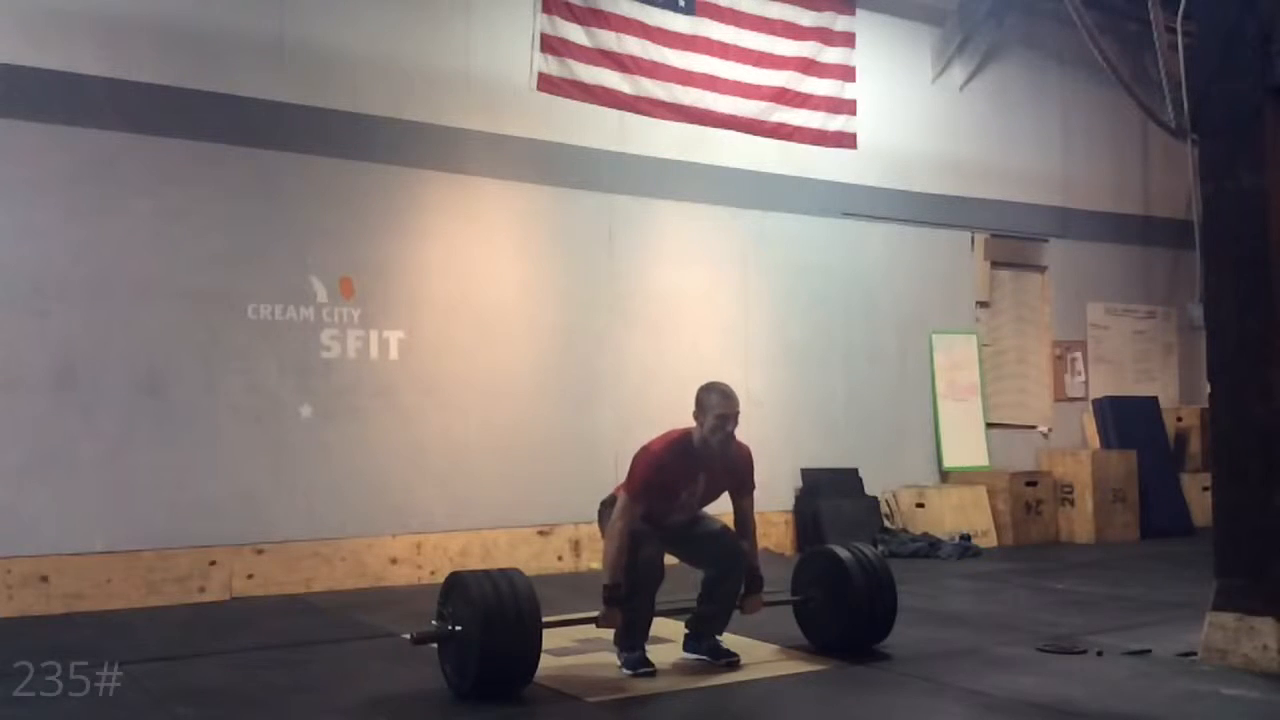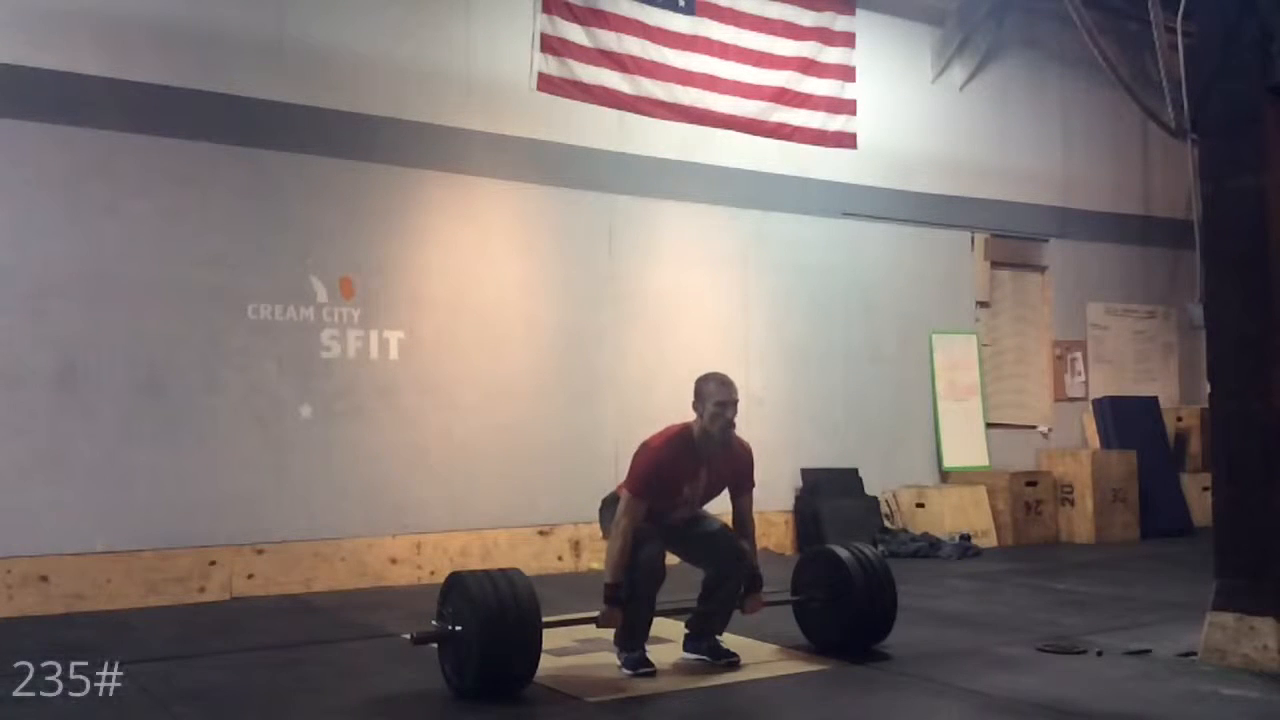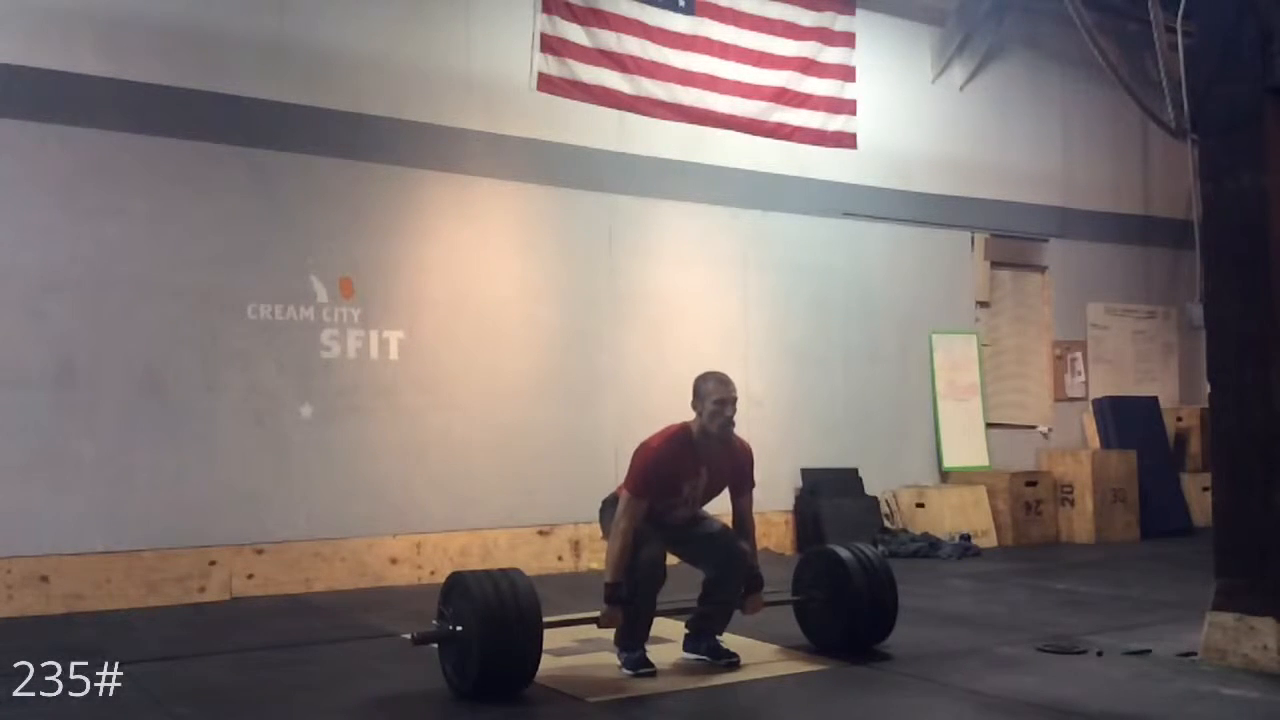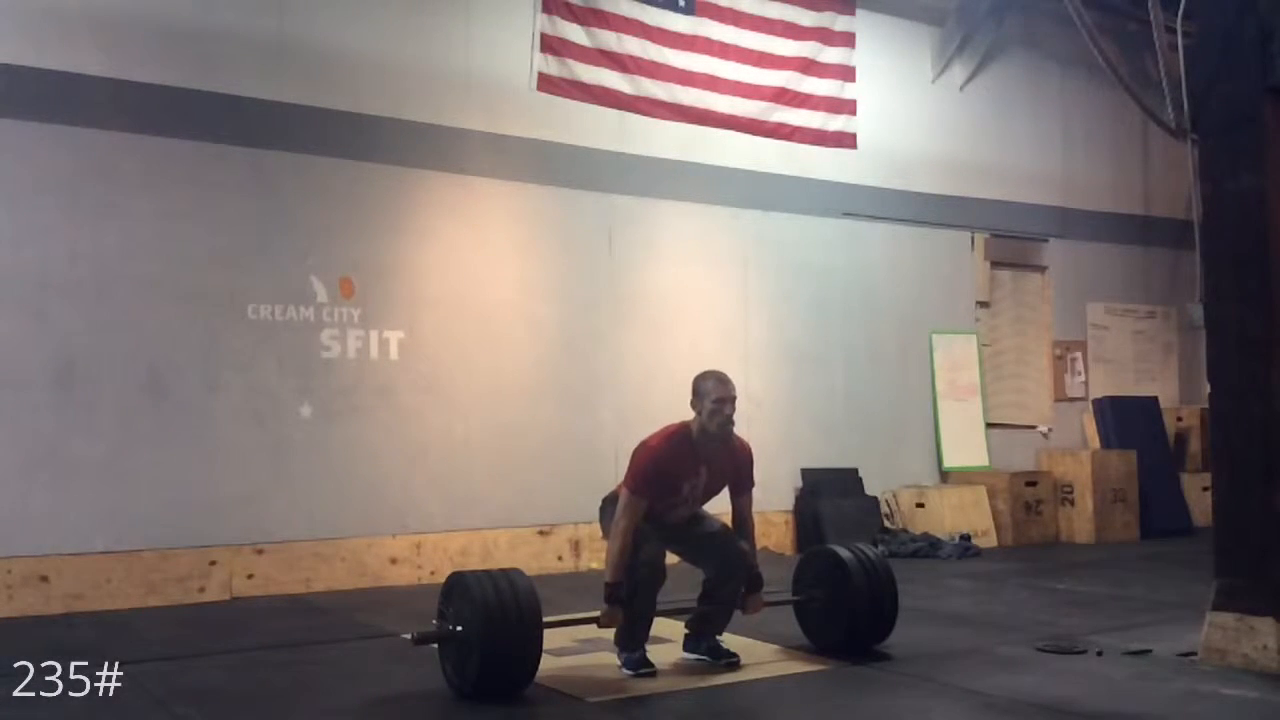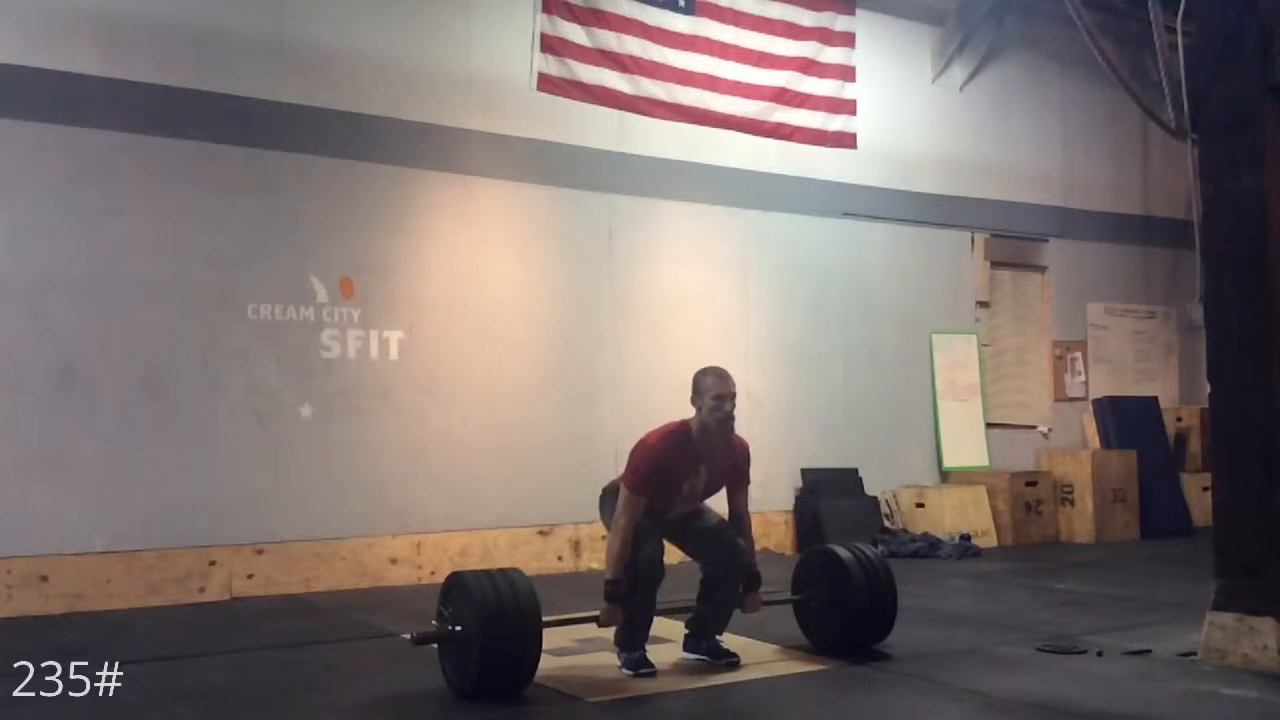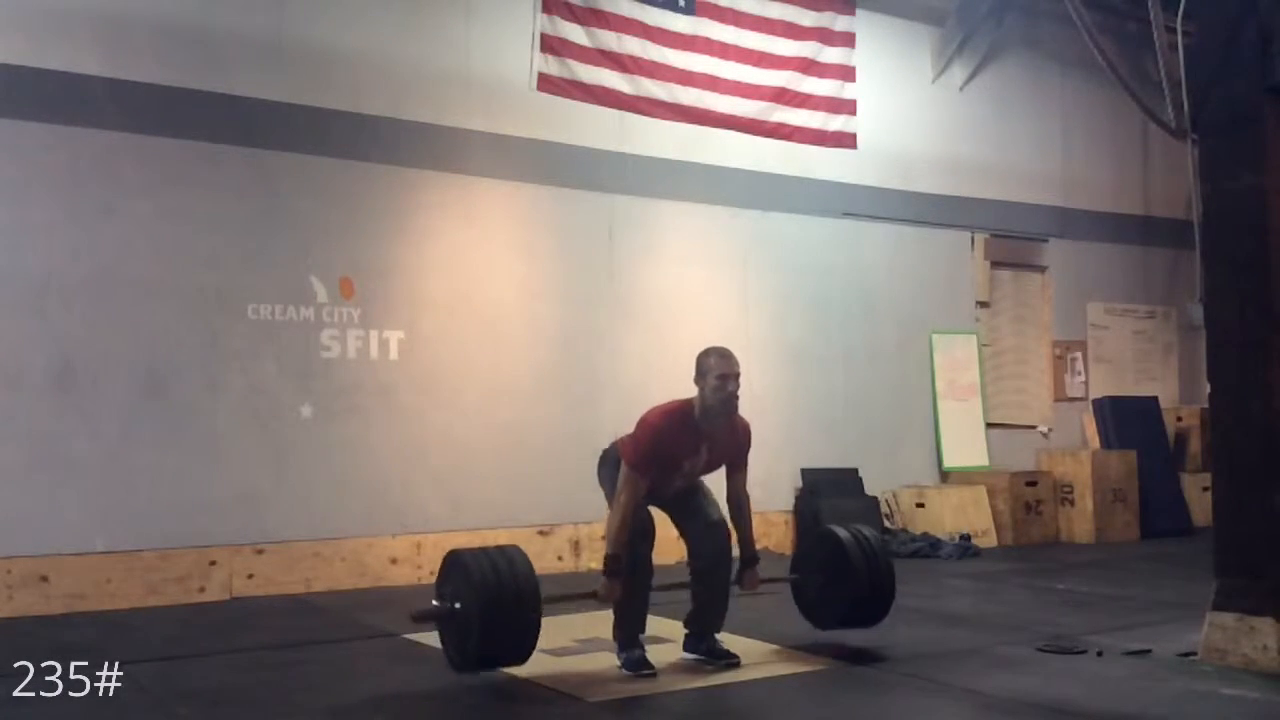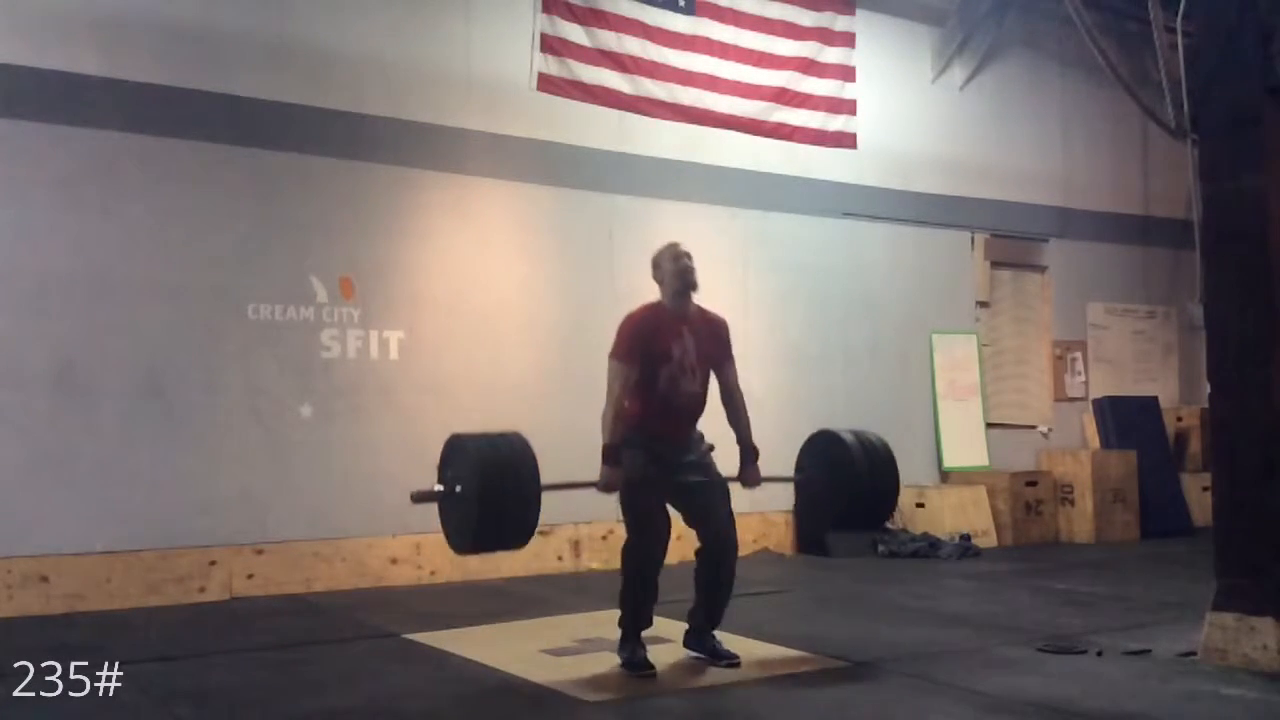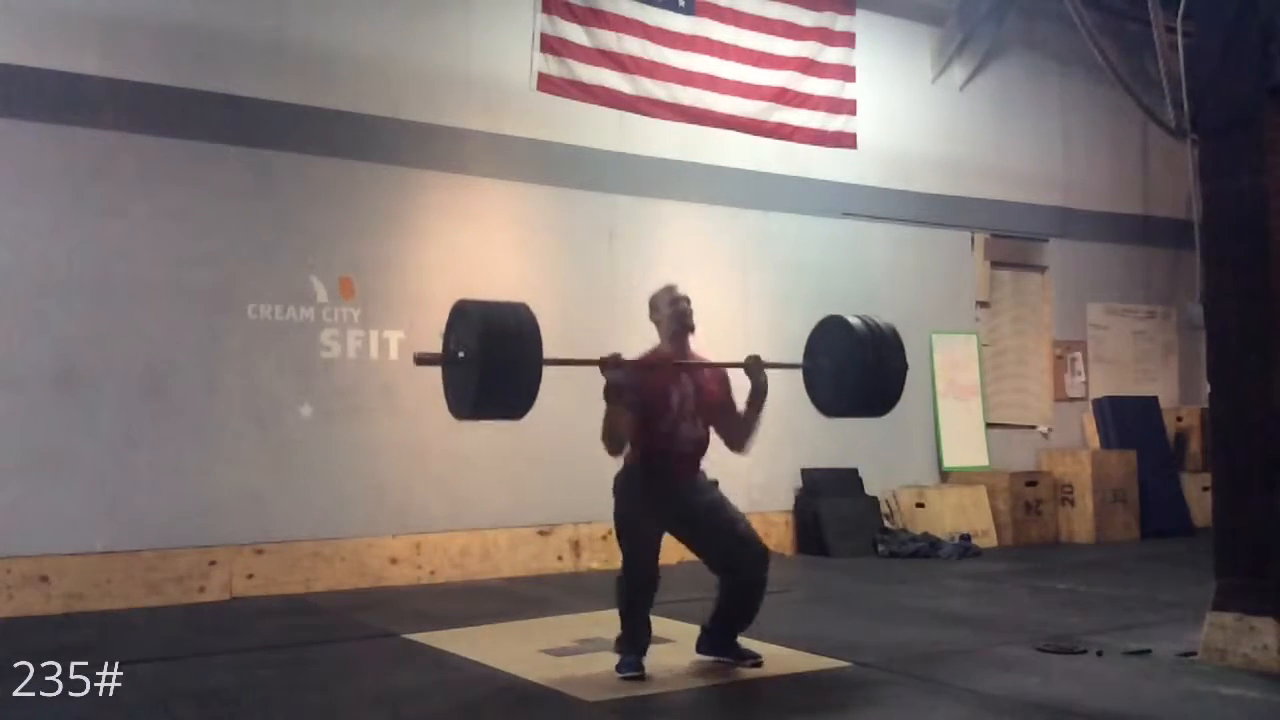
dt=0.4s
person 1, frame 1
left shoulder: (739, 458)
right shoulder: (659, 455)
left elbow: (745, 521)
right elbow: (620, 524)
left wrist: (753, 583)
right wrist: (611, 598)
left hip: (680, 518)
right hip: (630, 514)
left knee: (732, 553)
right knee: (647, 558)
left ankle: (701, 637)
right ankle: (630, 647)
person 1, frame 2
left shoulder: (739, 454)
right shoulder: (660, 450)
left elbow: (744, 518)
right elbow: (625, 524)
left wrist: (753, 583)
right wrist: (612, 597)
left hip: (682, 516)
right hip: (630, 512)
left knee: (732, 554)
right knee: (647, 559)
left ankle: (701, 637)
right ankle: (630, 647)
person 1, frame 3
left shoulder: (739, 454)
right shoulder: (659, 450)
left elbow: (744, 519)
right elbow: (624, 525)
left wrist: (753, 582)
right wrist: (612, 598)
left hip: (682, 517)
right hip: (630, 513)
left knee: (734, 556)
right knee: (648, 559)
left ankle: (701, 637)
right ankle: (630, 647)
person 1, frame 4
left shoulder: (739, 453)
right shoulder: (658, 450)
left elbow: (743, 518)
right elbow: (624, 524)
left wrist: (753, 583)
right wrist: (613, 597)
left hip: (682, 516)
right hip: (630, 513)
left knee: (734, 556)
right knee: (647, 560)
left ankle: (701, 637)
right ankle: (630, 648)
person 1, frame 5
left shoulder: (737, 451)
right shoulder: (657, 448)
left elbow: (740, 516)
right elbow: (624, 523)
left wrist: (752, 581)
right wrist: (612, 596)
left hip: (683, 509)
right hip: (628, 504)
left knee: (731, 553)
right knee: (646, 557)
left ankle: (702, 638)
right ankle: (630, 648)
person 1, frame 6
left shoulder: (738, 431)
right shoulder: (660, 425)
left elbow: (738, 496)
right elbow: (625, 502)
left wrist: (749, 559)
right wrist: (611, 571)
left hip: (680, 480)
right hip: (624, 469)
left knee: (715, 541)
right knee: (637, 543)
left ankle: (701, 637)
right ankle: (629, 646)
person 1, frame 7
left shoulder: (714, 326)
right shoulder: (641, 324)
left elbow: (732, 394)
right elbow: (617, 395)
left wrist: (749, 455)
right wrist: (611, 459)
left hip: (688, 443)
right hip: (641, 445)
left knee: (722, 537)
right knee: (648, 543)
left ankle: (702, 634)
right ankle: (631, 643)
person 1, frame 8
left shoulder: (713, 376)
right shoulder: (638, 372)
left elbow: (737, 442)
right elbow: (614, 446)
left wrist: (758, 386)
right wrist: (615, 387)
left hip: (692, 485)
right hip: (644, 483)
left knee: (751, 557)
right knee: (640, 566)
left ankle: (719, 639)
right ankle: (631, 649)
